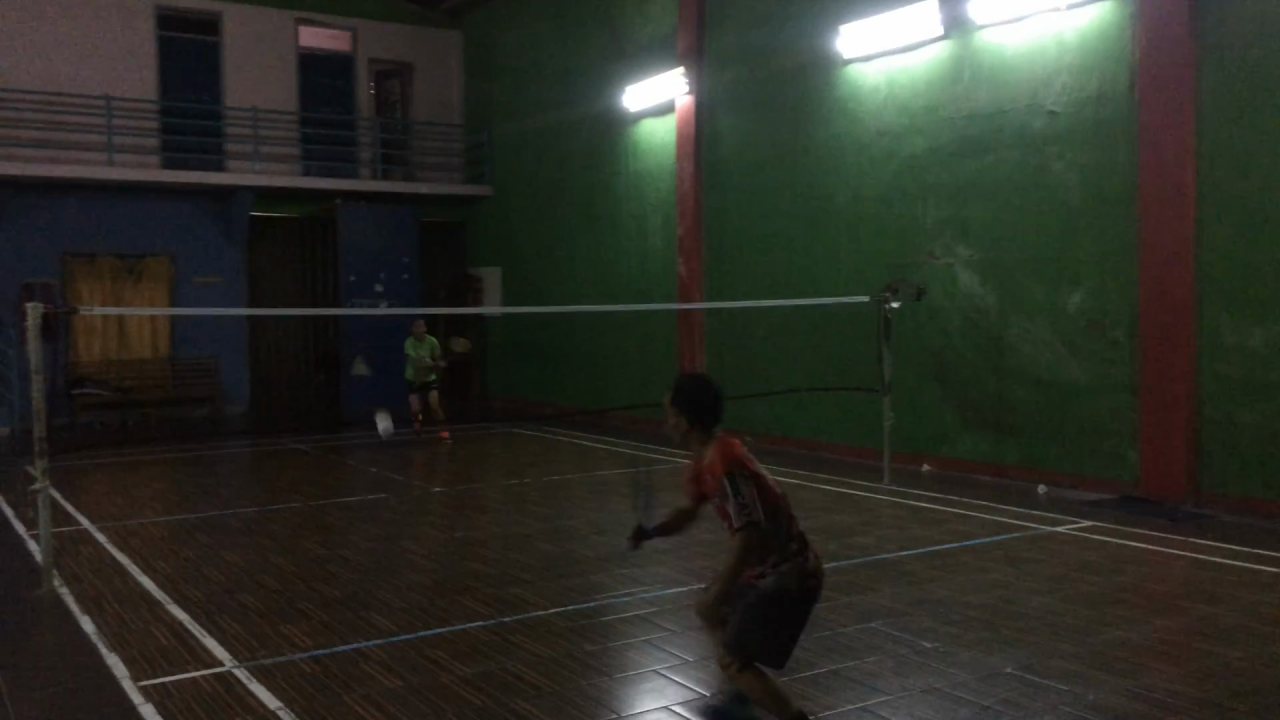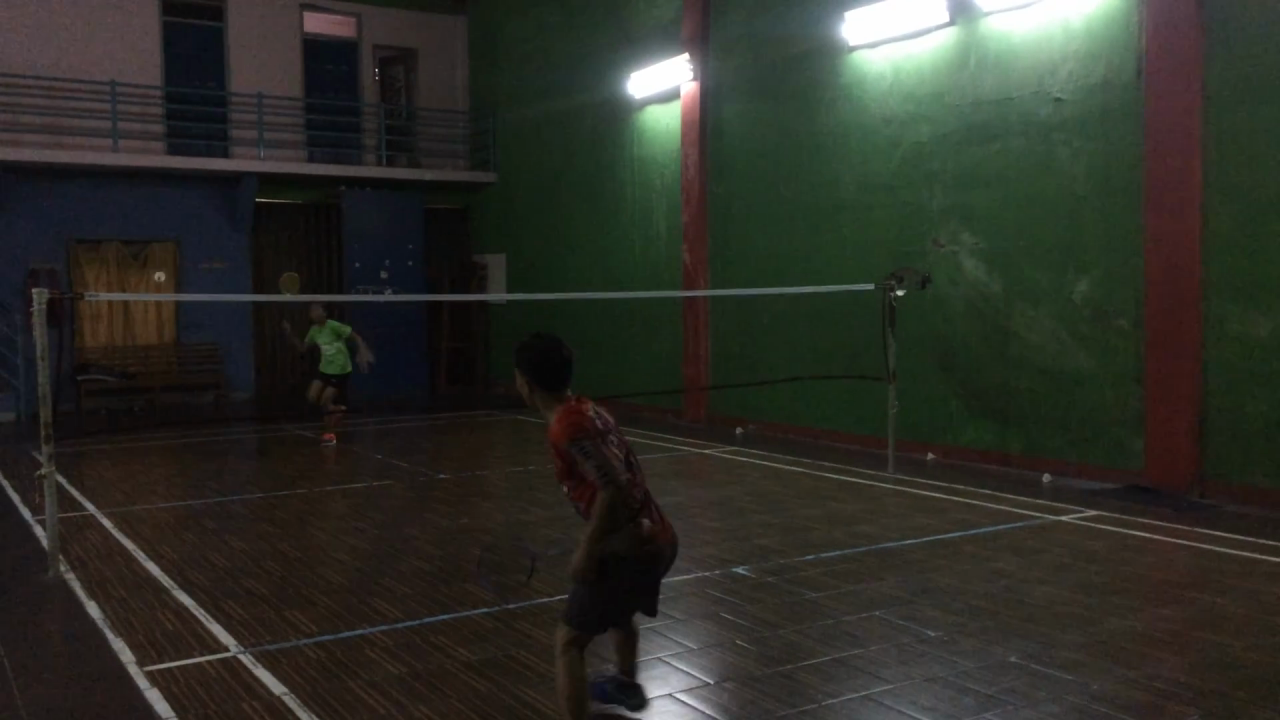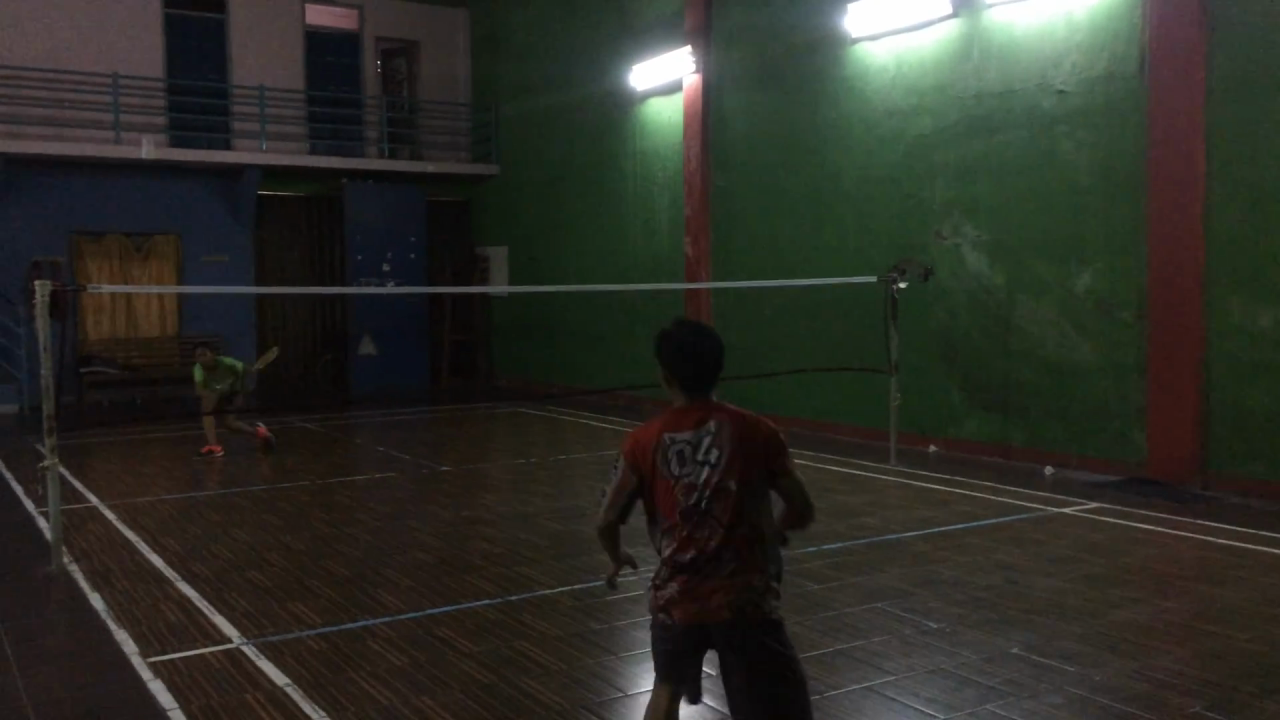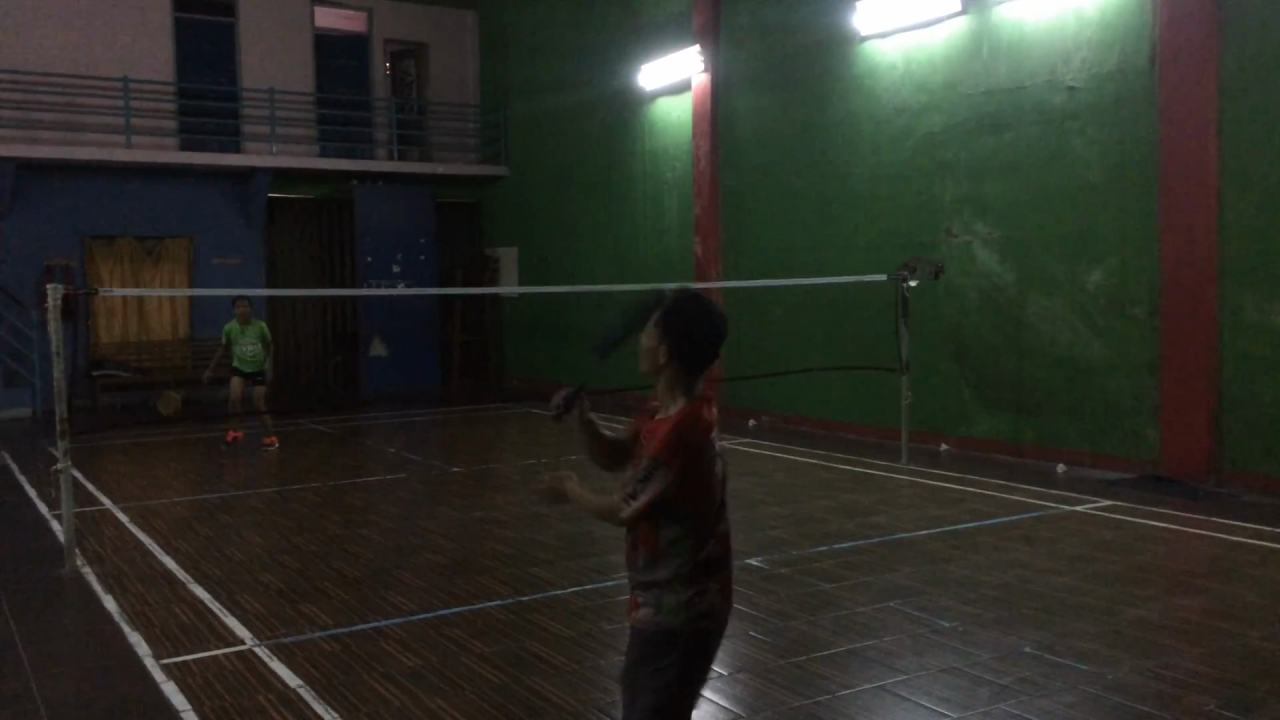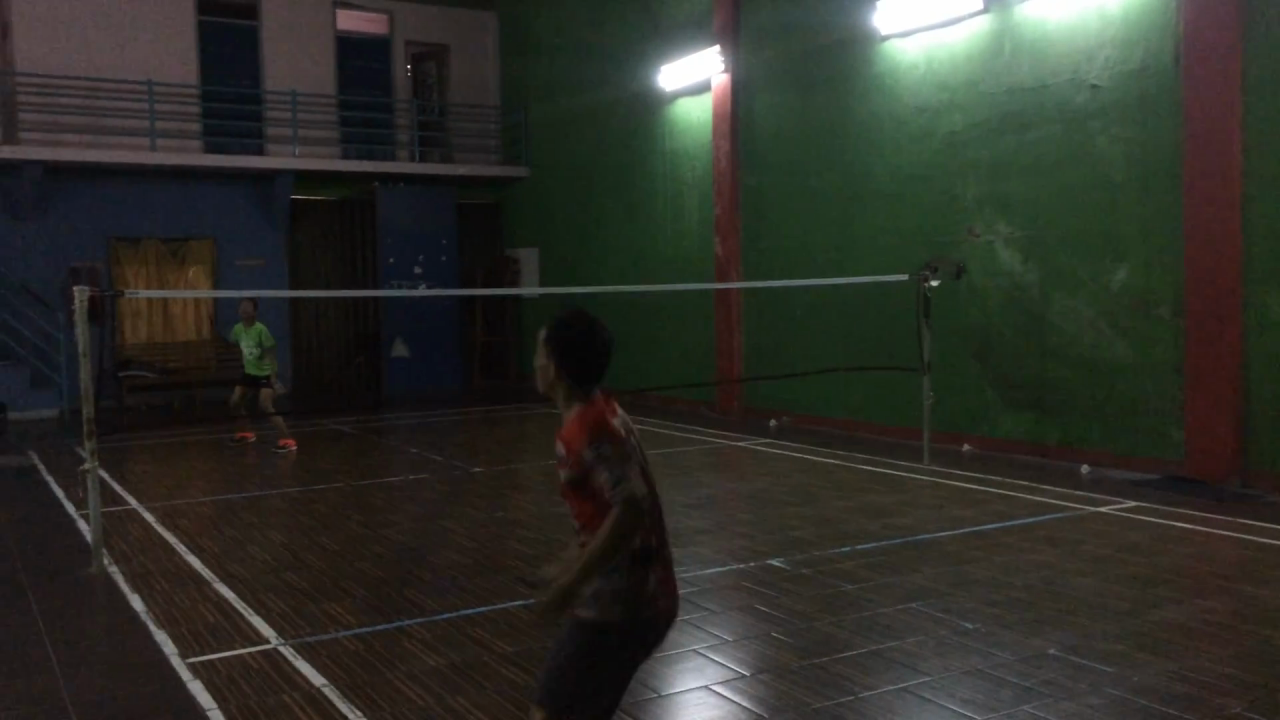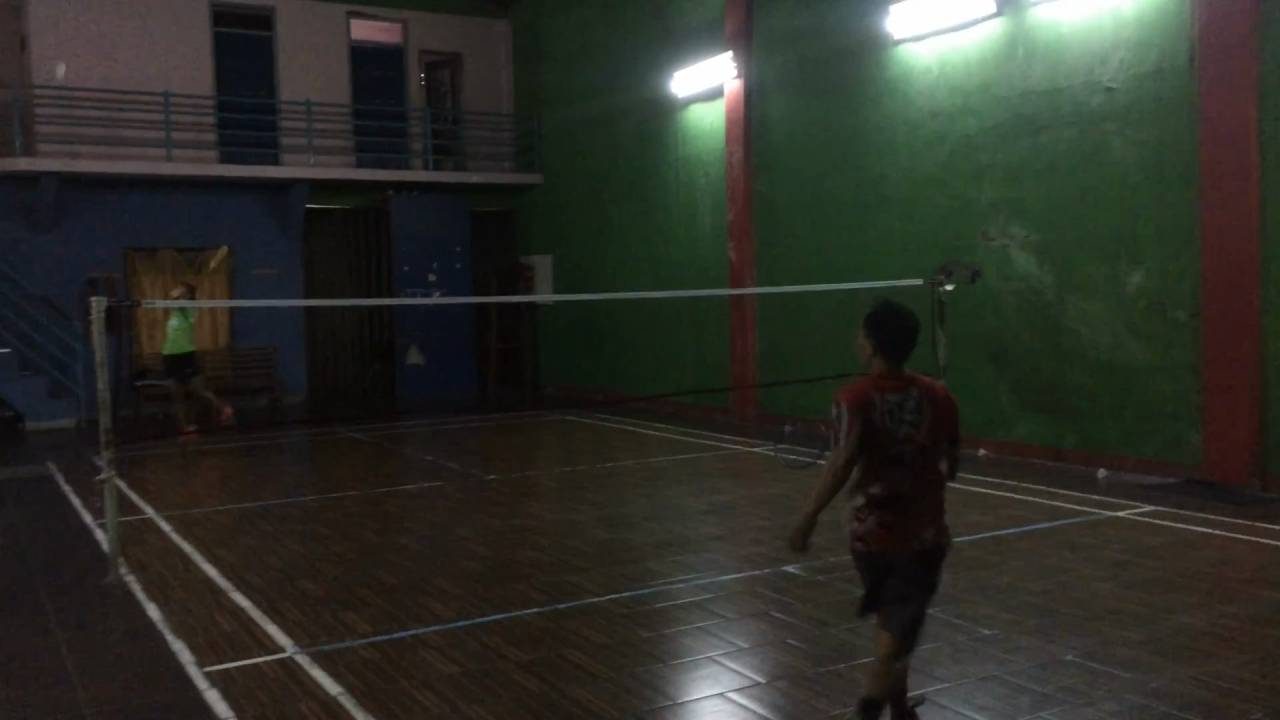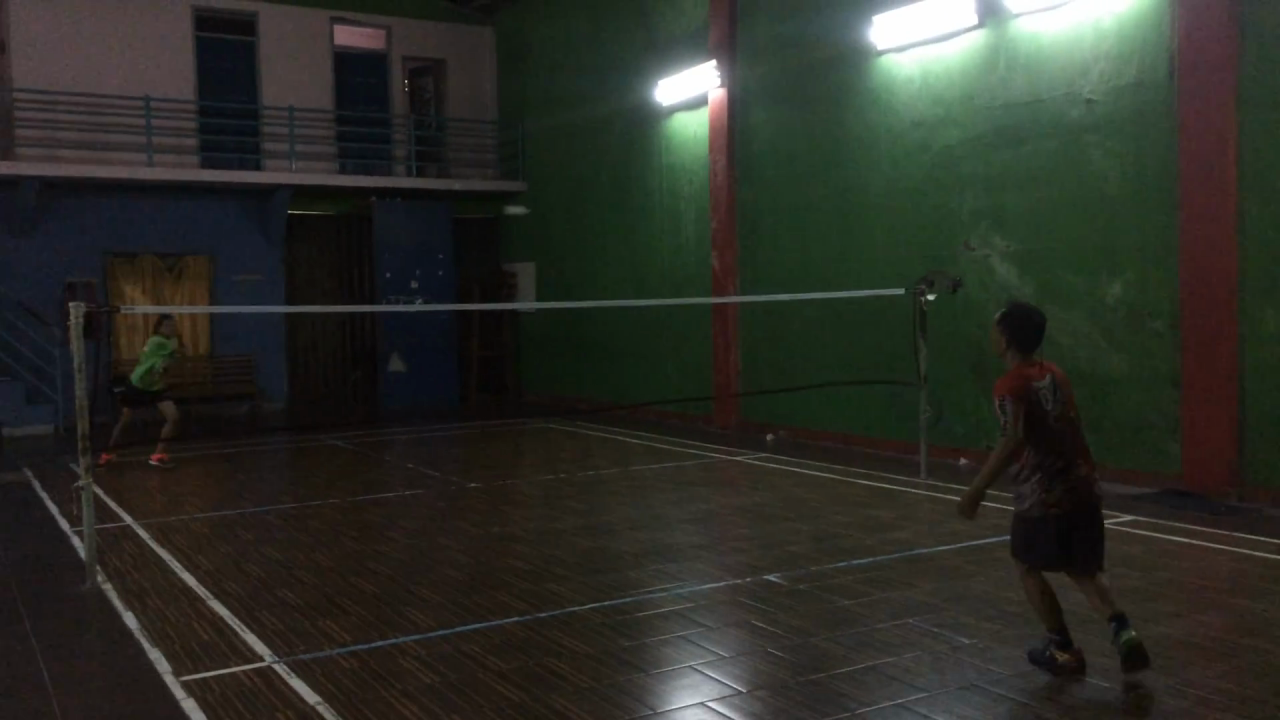
dt=0.7s
person 1, frame 1
left shoulder: (728, 464)
right shoulder: (710, 460)
left elbow: (750, 531)
right elbow: (688, 511)
left wrist: (721, 585)
right wrist: (647, 532)
left hip: (788, 576)
right hip: (772, 570)
left knee: (733, 663)
right knee: (710, 611)
person 1, frame 2
left shoulder: (566, 429)
right shoulder: (588, 412)
left elbow: (612, 486)
left wrist: (587, 549)
left hip: (626, 547)
right hip: (655, 539)
left knee: (568, 643)
right knee: (615, 609)
right ankle: (628, 685)
person 1, frame 3
left shoulder: (643, 443)
right shoulder: (757, 433)
left elbow: (606, 522)
right elbow: (803, 511)
left wrist: (617, 558)
right wrist: (776, 530)
left hip: (675, 601)
right hip: (746, 603)
person 1, frame 4
left shoulder: (677, 432)
right shoulder: (678, 411)
left elbow: (625, 514)
right elbow: (613, 458)
left wrist: (571, 490)
right wrist: (582, 417)
left hip: (675, 609)
right hip: (678, 599)
person 1, frame 5
left shoulder: (588, 430)
right shoulder: (594, 418)
left elbow: (629, 507)
left wrist: (570, 582)
right wrist: (570, 572)
left hip: (619, 603)
right hip: (642, 597)
person 1, frame 6
left shoulder: (855, 398)
right shoulder: (938, 398)
left elbow: (843, 462)
right elbow: (951, 468)
left wrist: (808, 517)
left hip: (870, 532)
right hip: (921, 535)
left knee: (889, 623)
right knee: (896, 637)
person 1, frame 7
left shoulder: (1011, 385)
right shoulder: (1055, 375)
left elbow: (1013, 441)
left wrist: (977, 488)
left hip: (1043, 497)
right hip: (1083, 490)
left knee: (1028, 568)
right knee: (1088, 572)
left ankle: (1064, 650)
right ankle: (1122, 630)
